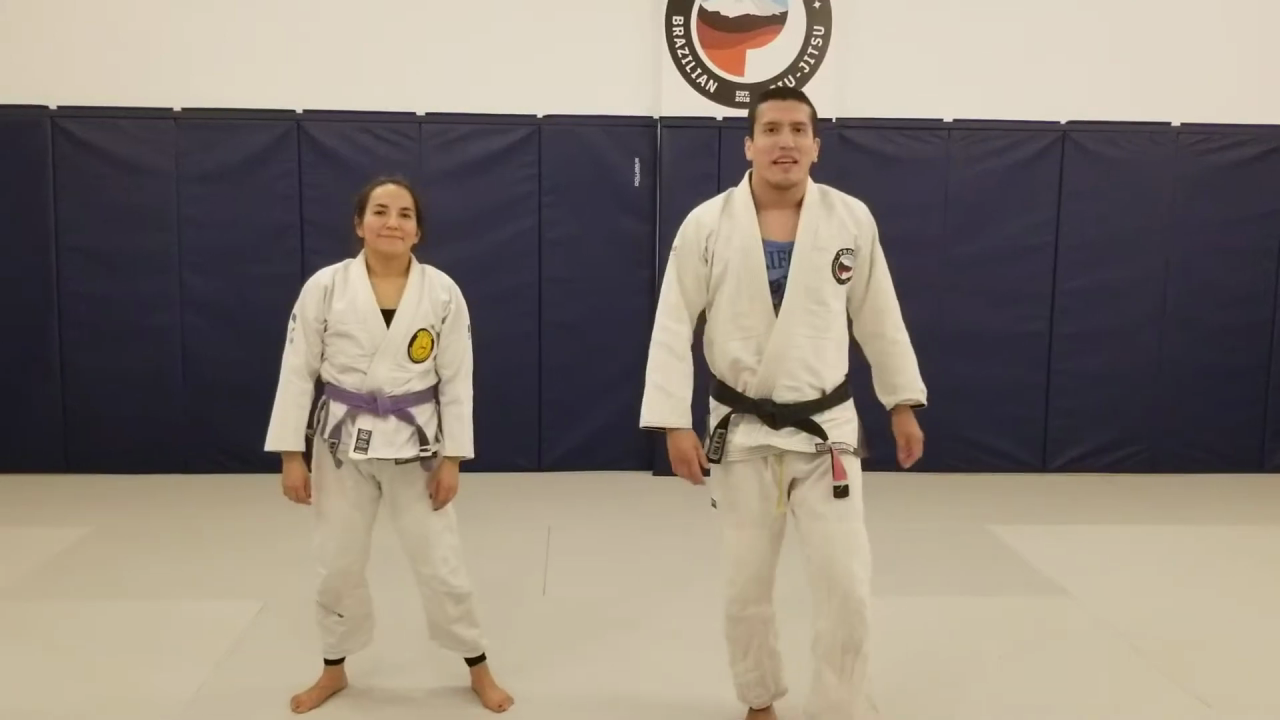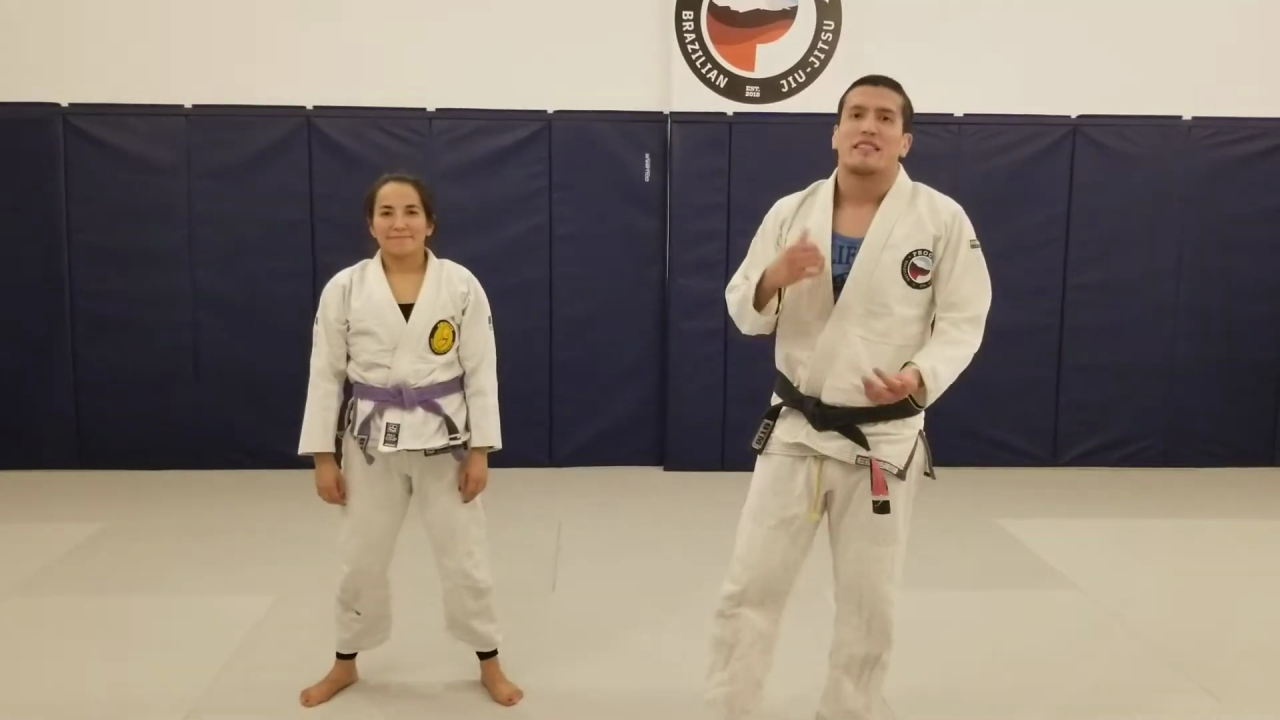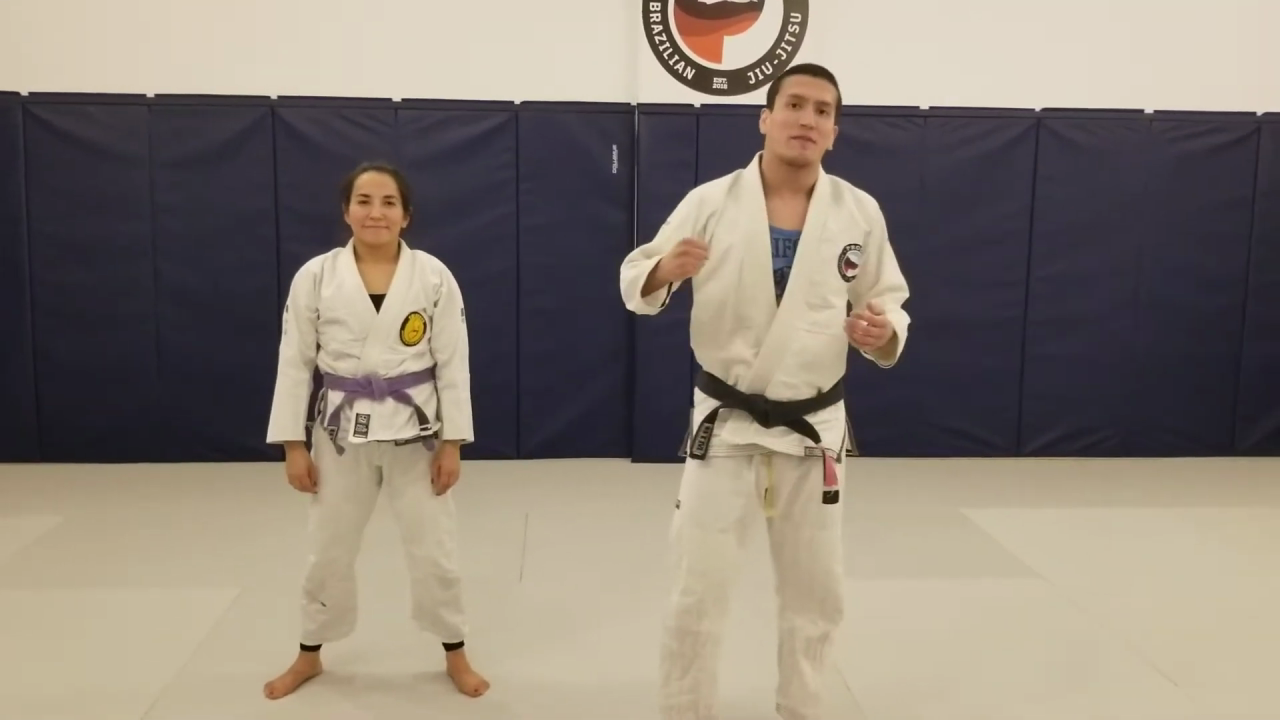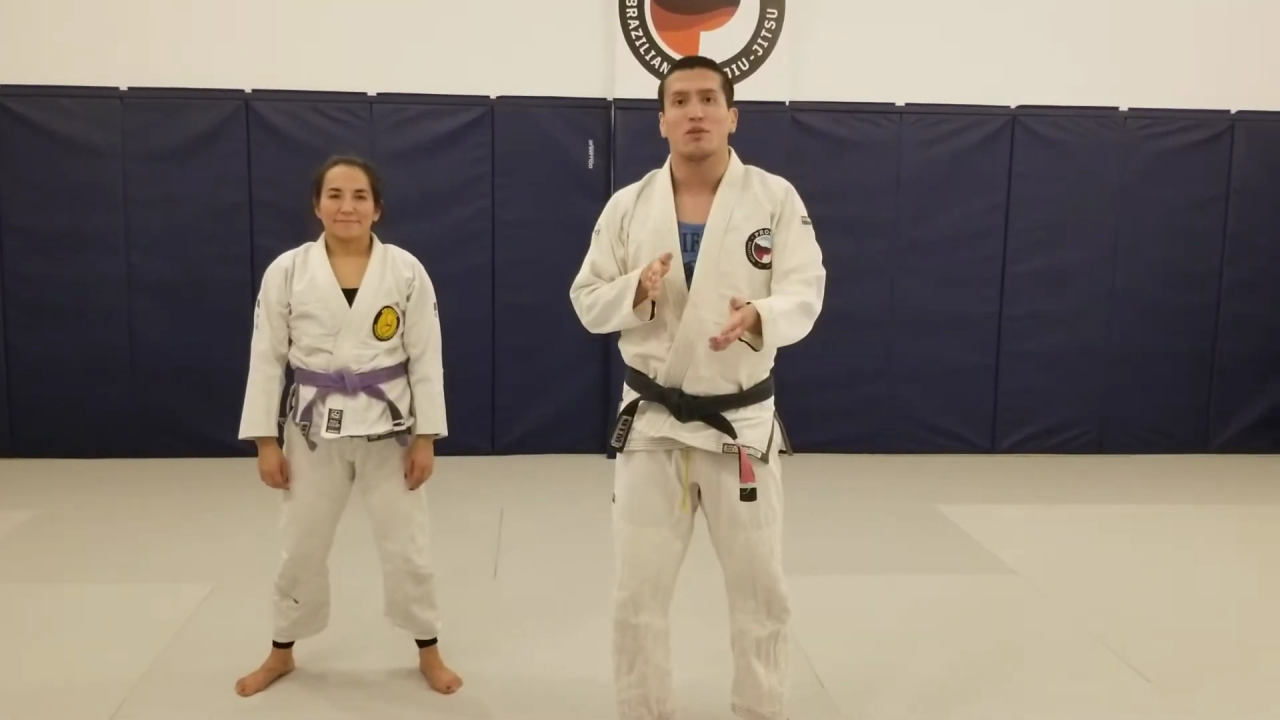
dt=1s
person 1, frame 1
left shoulder: (851, 218)
right shoulder: (707, 224)
left elbow: (877, 317)
right elbow: (674, 327)
left wrist: (903, 403)
right wrist: (674, 423)
left hip: (827, 428)
right hip: (742, 430)
left knee: (844, 589)
right knee: (745, 587)
person 1, frame 2
left shoulder: (942, 218)
right shoulder: (790, 212)
left elbow: (963, 321)
right elbow: (738, 302)
left wrist: (920, 377)
right wrist: (773, 280)
left hip: (884, 438)
right hip: (794, 429)
left knee: (867, 606)
right knee: (749, 589)
person 1, frame 3
left shoulder: (859, 211)
right shoulder: (710, 202)
left elbow: (884, 298)
right elbow: (636, 278)
left wrist: (885, 333)
right wrist: (662, 271)
left hip: (815, 428)
right hip: (725, 424)
left knee: (815, 590)
right knee: (698, 592)
person 1, frame 4
left shoulder: (776, 198)
right shoulder: (628, 205)
left elbow: (804, 295)
right elbow: (589, 302)
left wrist: (756, 318)
right wrist: (638, 289)
left hip: (742, 422)
right hip: (652, 421)
left knee: (760, 586)
right knee: (639, 590)
person 2, frame 1
left shoulder: (442, 292)
right shoulder: (325, 286)
left elbow: (457, 381)
right elbow: (297, 371)
left wrist: (452, 458)
right wrist: (291, 454)
left hip: (415, 445)
right hip: (343, 444)
left knee: (441, 564)
right knee: (338, 563)
left ankle: (478, 667)
right ankle: (334, 669)
person 2, frame 2
left shoulder: (461, 285)
right shoulder: (344, 288)
left elbow: (481, 372)
right elbow: (325, 374)
left wrist: (480, 451)
right wrist: (323, 456)
left hip: (445, 439)
right hip: (372, 442)
left knee: (464, 557)
right knee: (360, 559)
left ankle: (489, 662)
right ankle: (345, 663)
person 2, frame 3
left shoulder: (434, 276)
right shoulder: (315, 276)
left elbow: (453, 363)
right elbow: (295, 363)
left wrist: (453, 443)
right wrist: (293, 444)
left hip: (415, 429)
right hip: (342, 431)
left knee: (434, 548)
right knee: (328, 549)
left ankle: (455, 654)
right ankle: (309, 654)
person 2, frame 4
left shoulder: (406, 270)
right shoulder: (286, 271)
left elbow: (426, 358)
right elbow: (266, 358)
left wrist: (426, 437)
right wrist: (265, 441)
left hip: (388, 425)
right hip: (315, 427)
left knee: (407, 544)
right knee: (301, 546)
left ankle: (428, 651)
right ankle: (282, 652)
